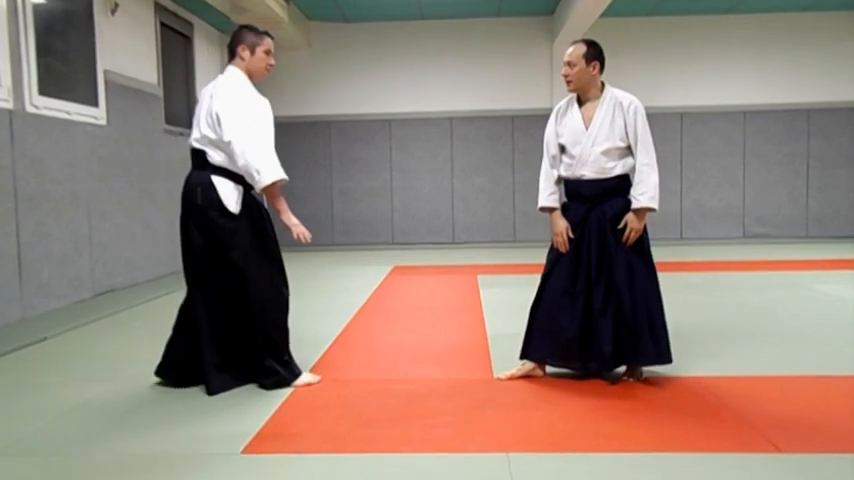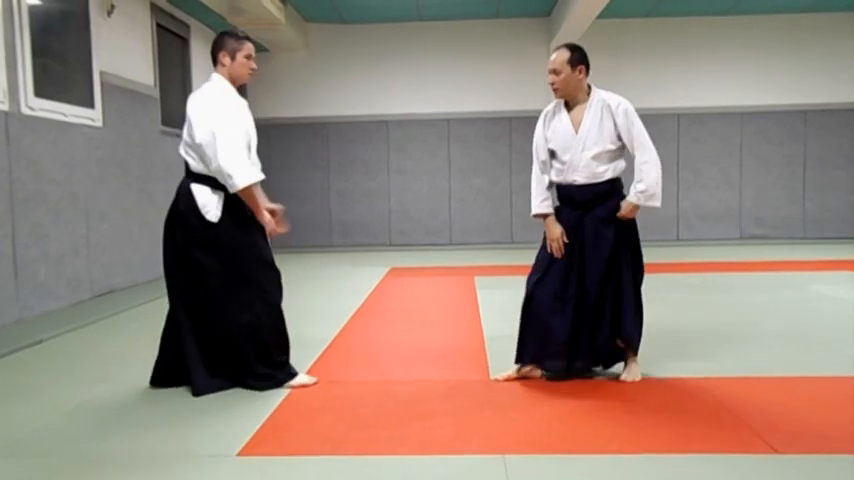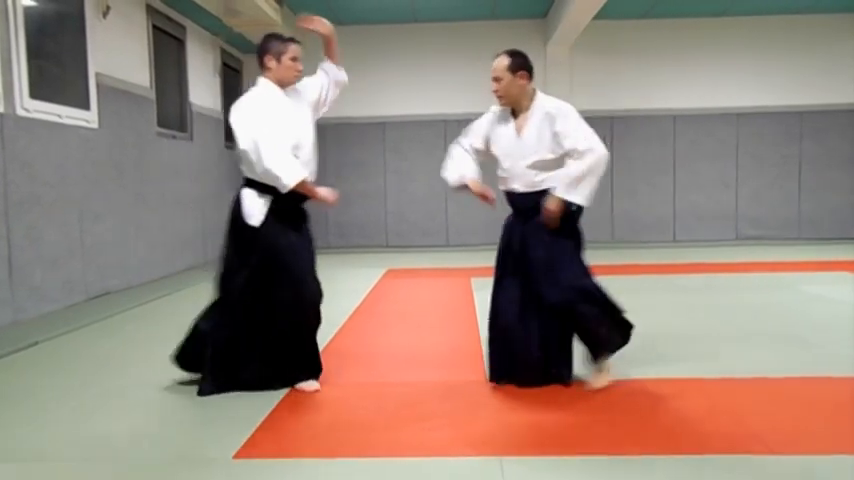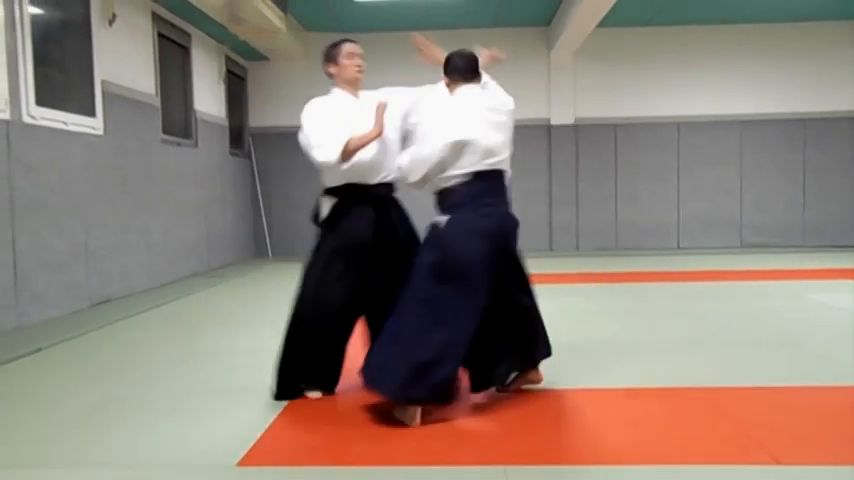
dt=0.4s
person 1, frame 1
left shoulder: (214, 90)
right shoulder: (244, 98)
right elbow: (258, 159)
right wrist: (285, 213)
left hip: (202, 190)
right hip: (226, 196)
left knee: (211, 283)
right knee: (259, 282)
left ankle: (185, 366)
right ankle: (277, 369)
person 1, frame 2
left shoulder: (228, 100)
right shoulder: (214, 100)
left elbow: (246, 159)
right elbow: (232, 166)
left wrist: (263, 203)
right wrist: (260, 212)
left hip: (201, 203)
right hip: (211, 205)
left knee: (199, 289)
right knee: (255, 283)
left ankle: (181, 368)
right ankle: (272, 369)
person 1, frame 3
left shoulder: (299, 97)
right shoulder: (253, 106)
left elbow: (330, 80)
right elbow: (275, 163)
left wrist: (329, 39)
right wrist: (315, 192)
left hip: (288, 209)
right hip: (264, 210)
left knee: (261, 292)
right knee: (297, 289)
left ankle: (224, 360)
right ankle: (295, 369)
person 1, frame 4
left shoulder: (386, 100)
right shoulder: (320, 110)
left elbow: (435, 96)
right elbow: (329, 151)
right wrist: (372, 133)
left hip: (384, 208)
right hip: (348, 211)
left knee: (409, 285)
right knee: (327, 295)
right ankle: (306, 377)
person 2, frame 1
left shoulder: (626, 106)
right shoulder: (561, 112)
left elbow: (645, 160)
right elbow: (550, 163)
left wrist: (639, 210)
right wrist: (555, 213)
left hip: (615, 206)
right hip: (575, 208)
left knee: (627, 286)
right knee: (559, 284)
left ankle: (633, 361)
right ankle: (537, 359)
person 2, frame 2
left shoulder: (614, 107)
right shoulder: (549, 116)
left elbow: (646, 155)
right elbow: (540, 169)
left wrist: (635, 200)
right wrist: (548, 218)
left hip: (607, 209)
right hip: (566, 212)
left knee: (616, 286)
right knee: (545, 286)
left ankle: (629, 357)
right ankle: (534, 361)
person 2, frame 3
left shoulder: (557, 113)
right shoulder: (495, 119)
left elbow: (594, 154)
right elbow: (463, 148)
left wrist: (561, 195)
right wrist: (469, 178)
left hip: (553, 217)
right hip: (520, 219)
left knee: (568, 290)
right knee: (511, 297)
left ankle: (602, 354)
right ankle: (520, 368)
person 2, frame 4
left shoulder: (439, 118)
right shoulder: (497, 102)
left elbow: (416, 166)
right wrist: (475, 67)
left hip: (461, 221)
right hip: (496, 214)
left knee: (430, 303)
right knee: (504, 298)
left ankle: (409, 398)
right ankle: (527, 367)
